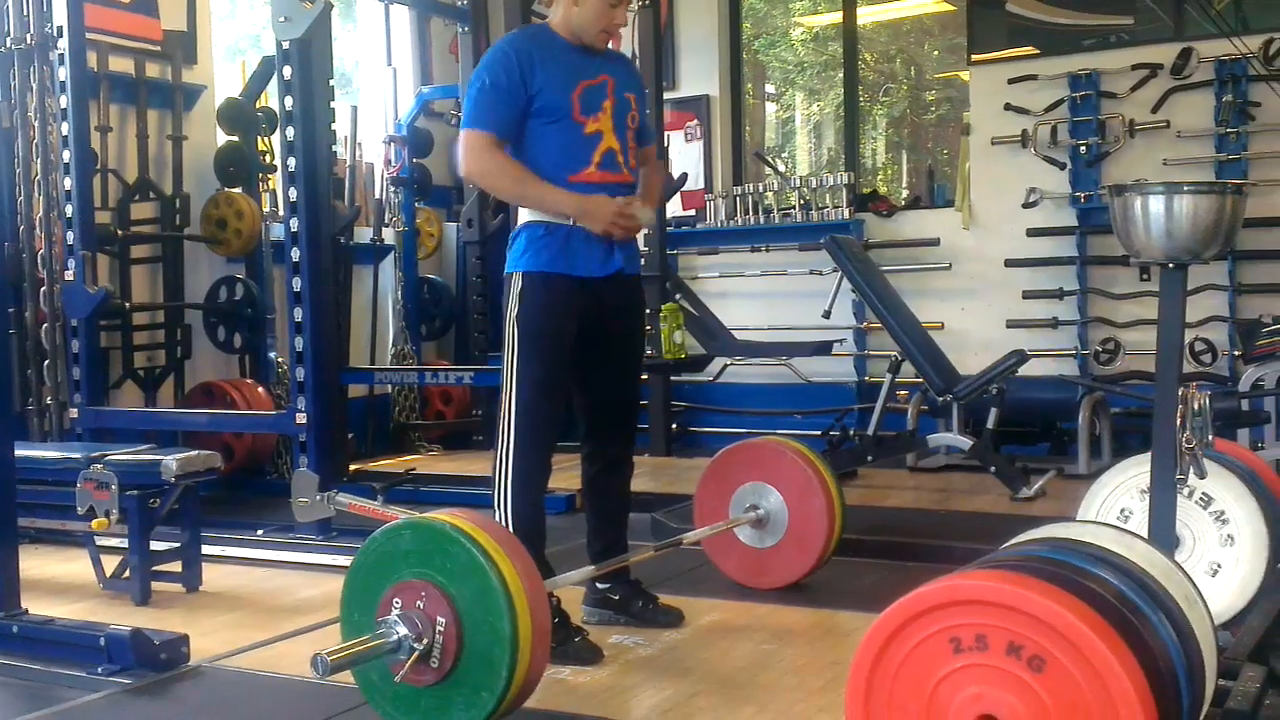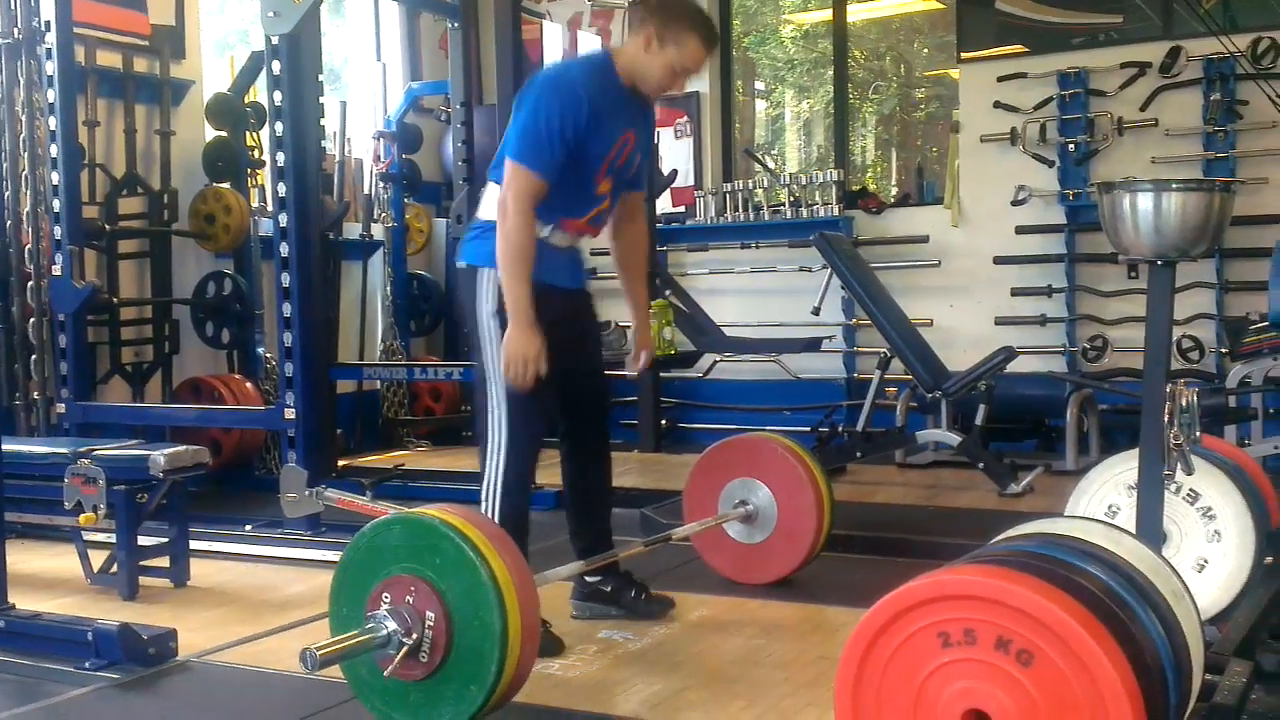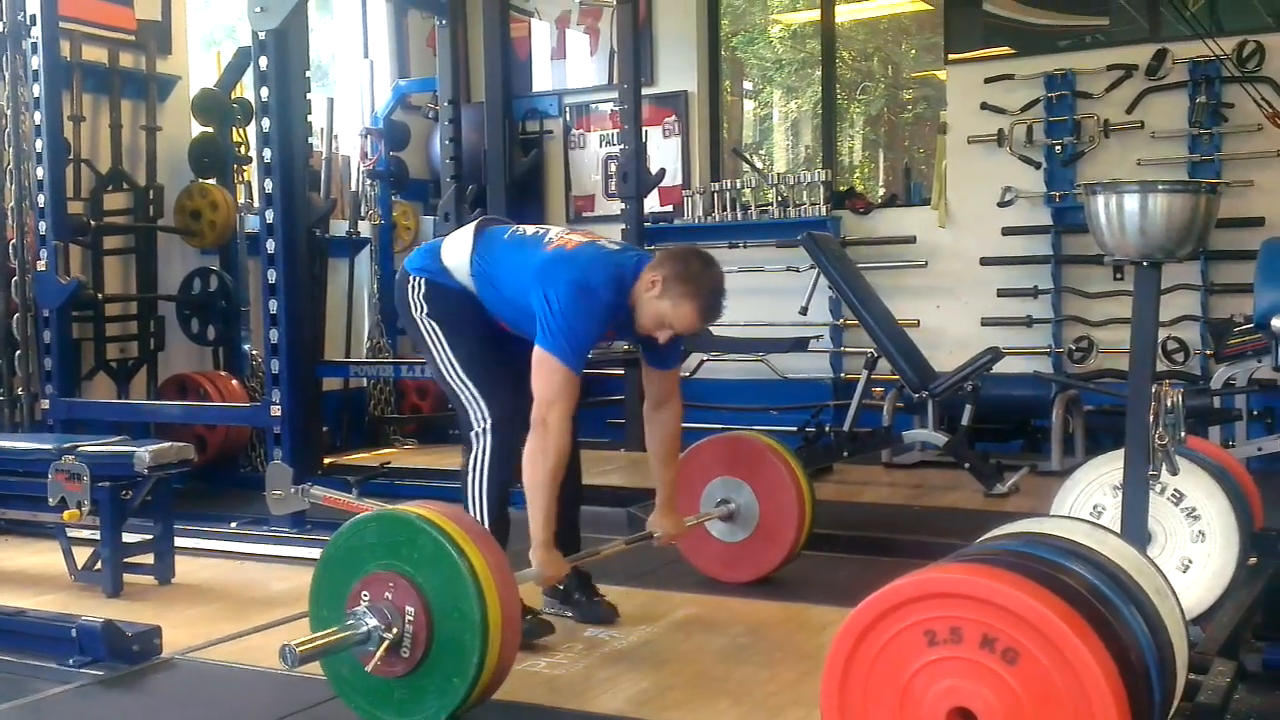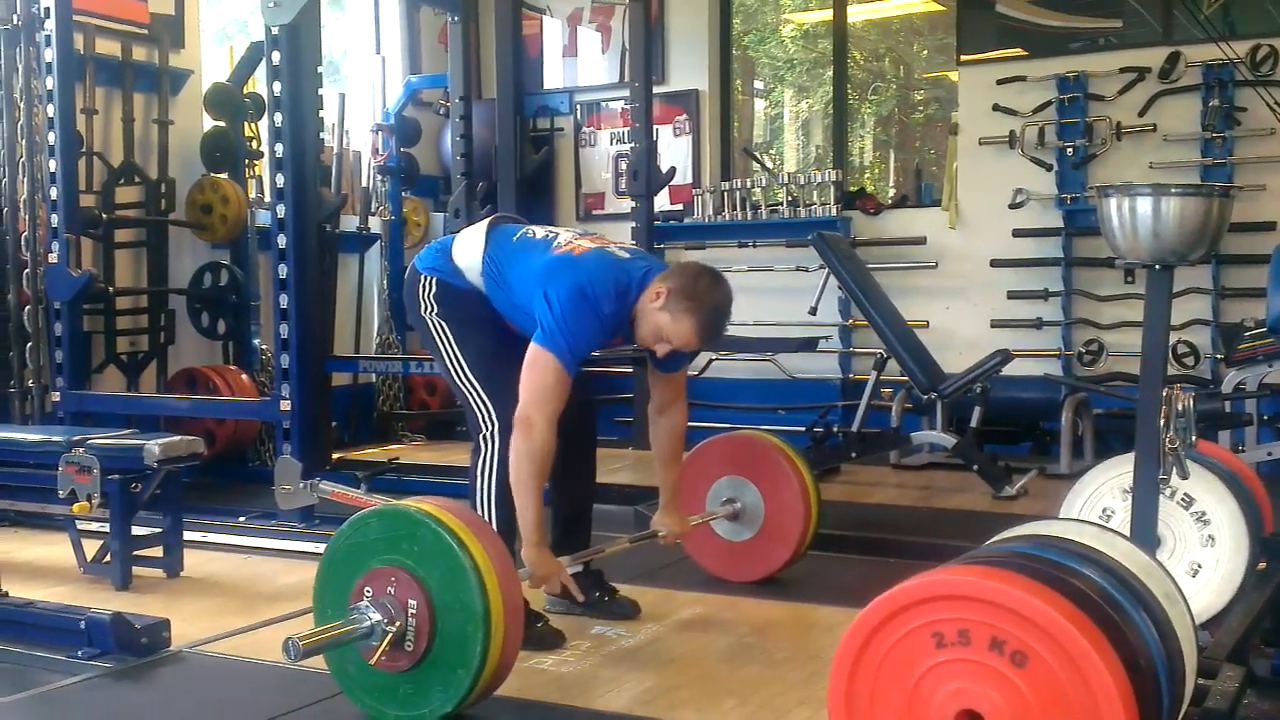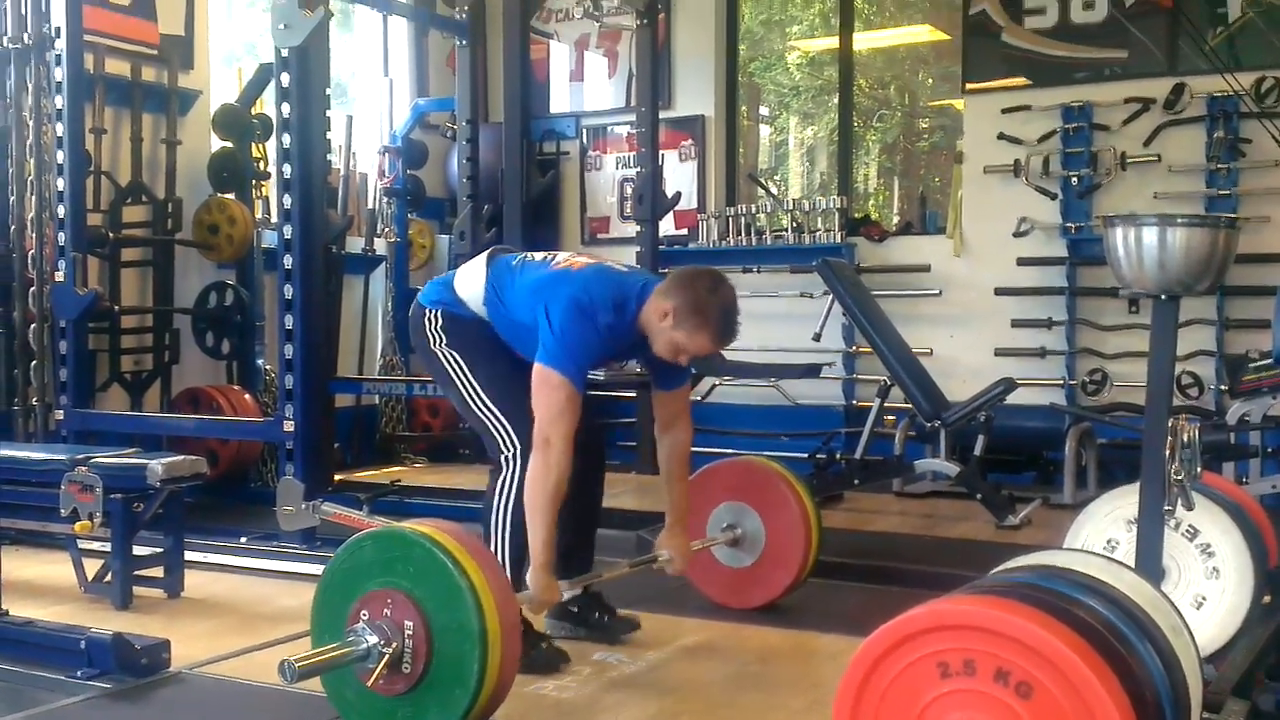
dt=1s
person 1, frame 1
left shoulder: (623, 72)
right shoulder: (518, 56)
left elbow: (649, 163)
right elbow: (476, 159)
left wrist: (642, 208)
right wrist: (579, 208)
left hip: (618, 271)
right hip: (547, 269)
left knee: (614, 432)
right knee: (530, 437)
left ankle: (610, 584)
person 1, frame 2
left shoulder: (639, 111)
right shoulder: (566, 89)
left elbow: (630, 216)
right elbow: (516, 202)
left wrist: (640, 315)
right wrist: (520, 322)
left hip: (562, 272)
right hip: (504, 266)
left knee: (589, 425)
right knee: (518, 427)
left ankle: (598, 577)
person 1, frame 3
left shoulder: (658, 297)
right shoulder: (581, 292)
left elbow: (663, 403)
right elbow: (547, 421)
left wrist: (665, 506)
right wrist: (541, 545)
left hip: (497, 298)
right hip: (439, 286)
left knee: (563, 423)
right knee: (498, 422)
left ankle: (565, 580)
person 1, frame 4
left shoulder: (675, 307)
right shoulder: (584, 299)
left elbow: (668, 407)
right elbow: (532, 420)
left wrist: (669, 505)
right wrist: (534, 546)
left hip: (506, 290)
right hip: (449, 284)
left knee: (577, 418)
right knee: (501, 423)
left ankle: (574, 577)
person 1, frame 5
left shoulder: (671, 321)
right shoulder: (583, 311)
left elbow: (673, 425)
right elbow: (550, 441)
left wrist: (676, 526)
right wrist: (541, 568)
left hip: (510, 329)
right hip: (452, 318)
right knee: (523, 447)
left ankle: (573, 601)
